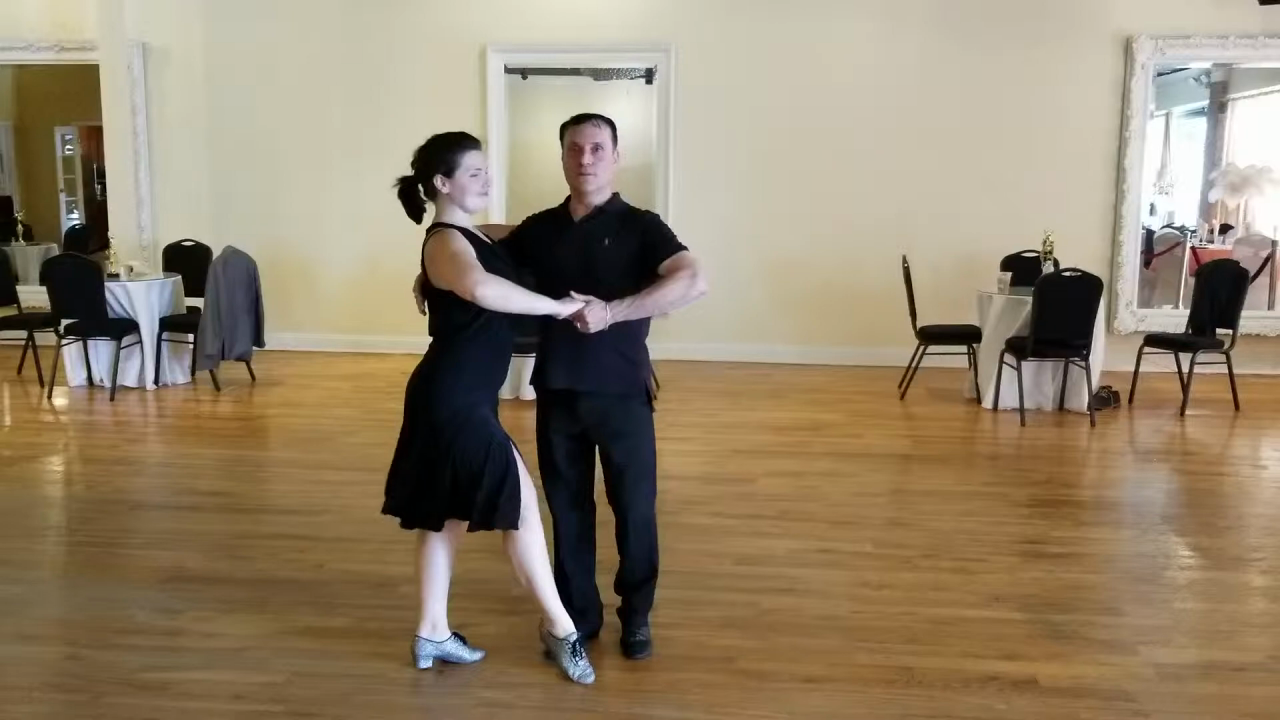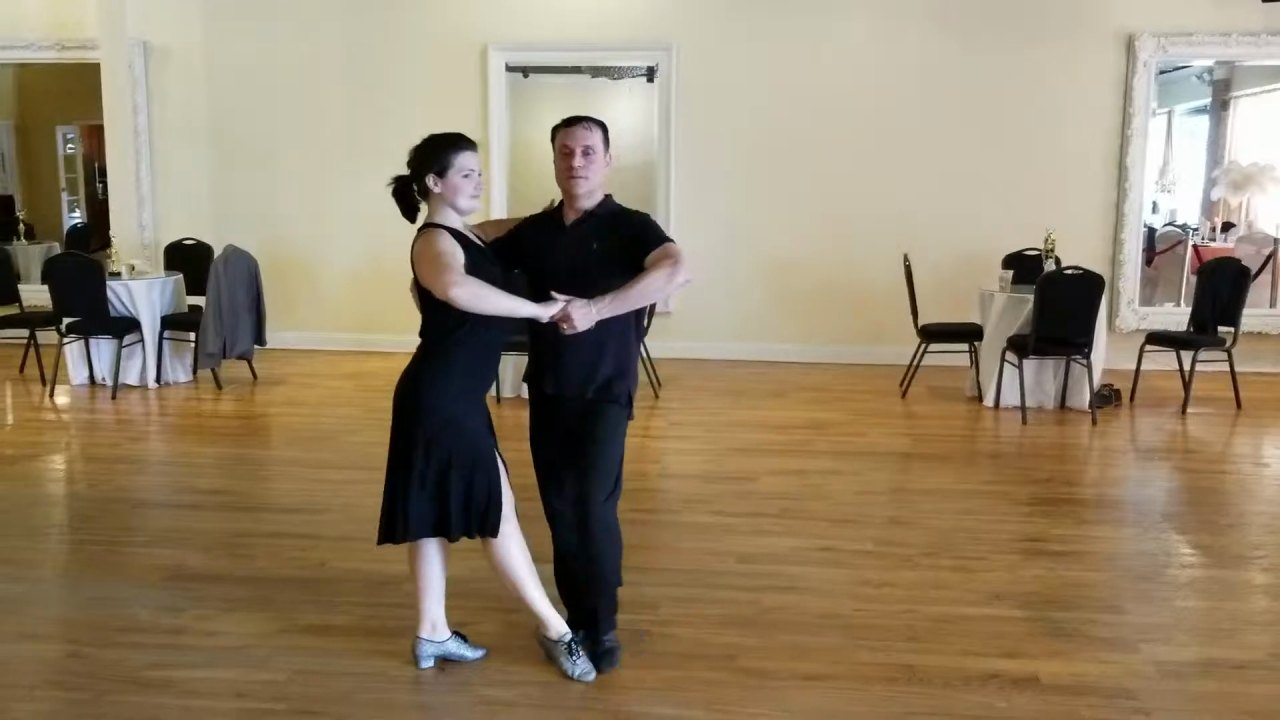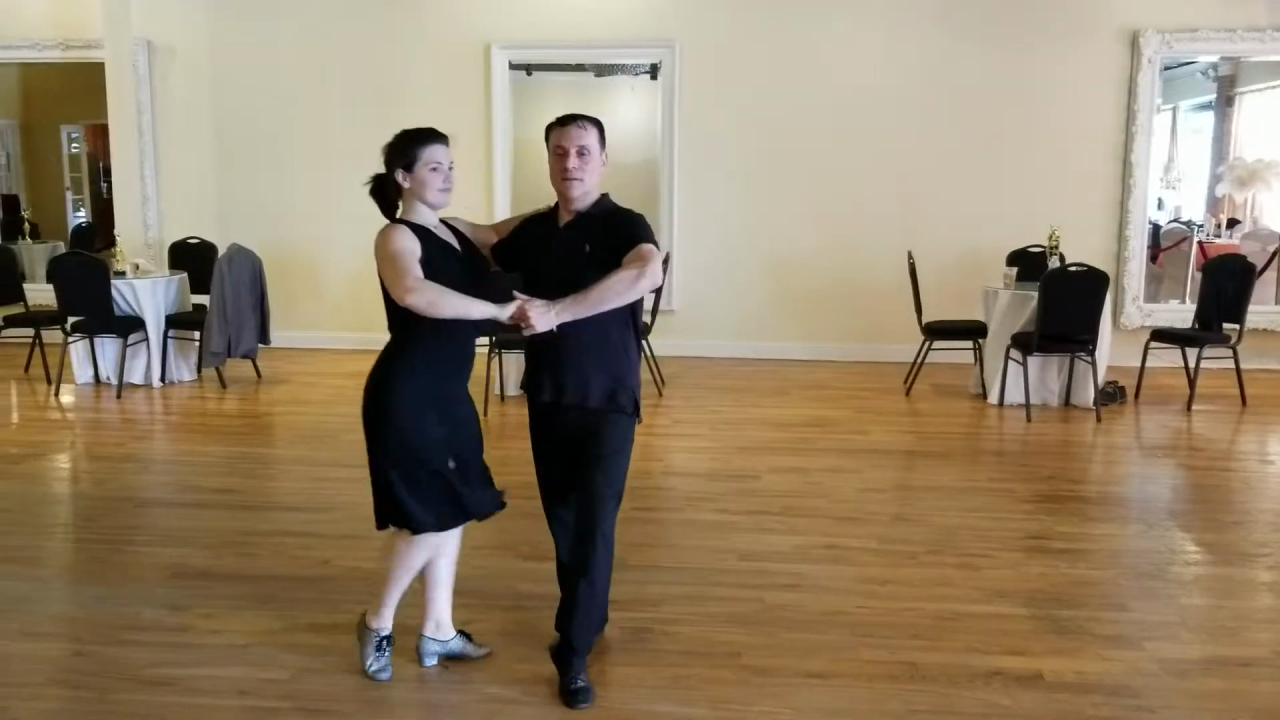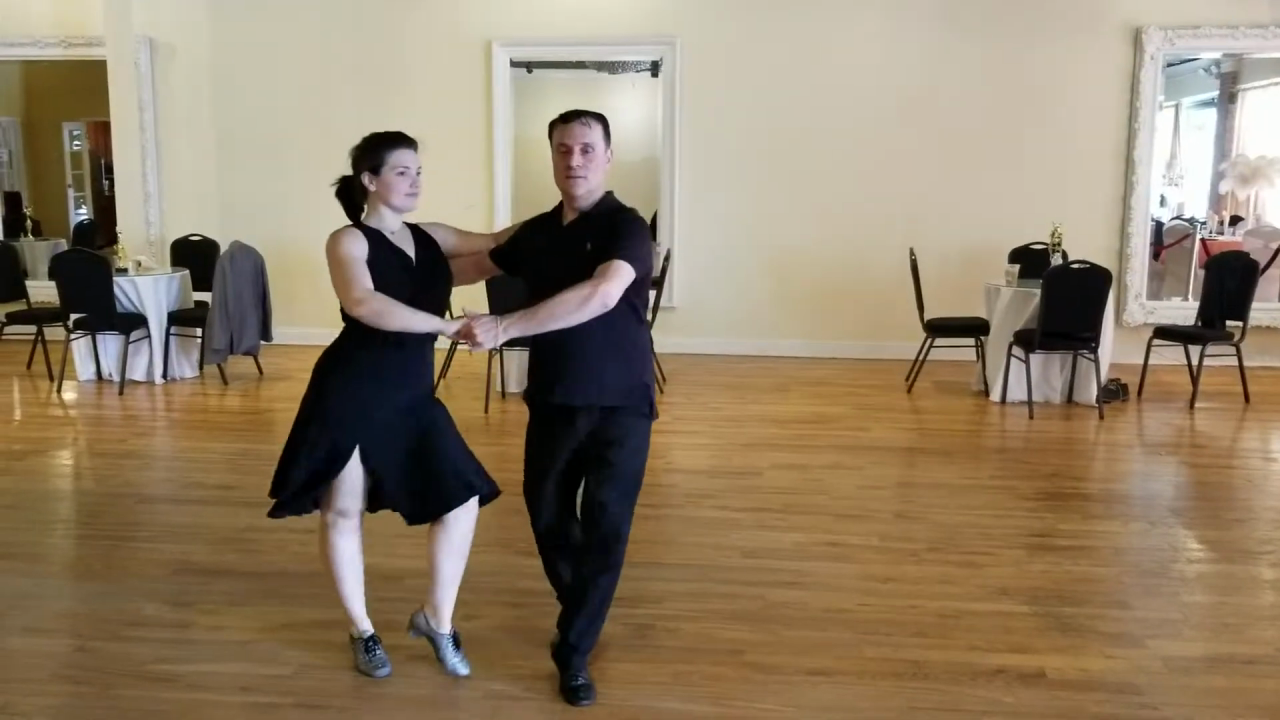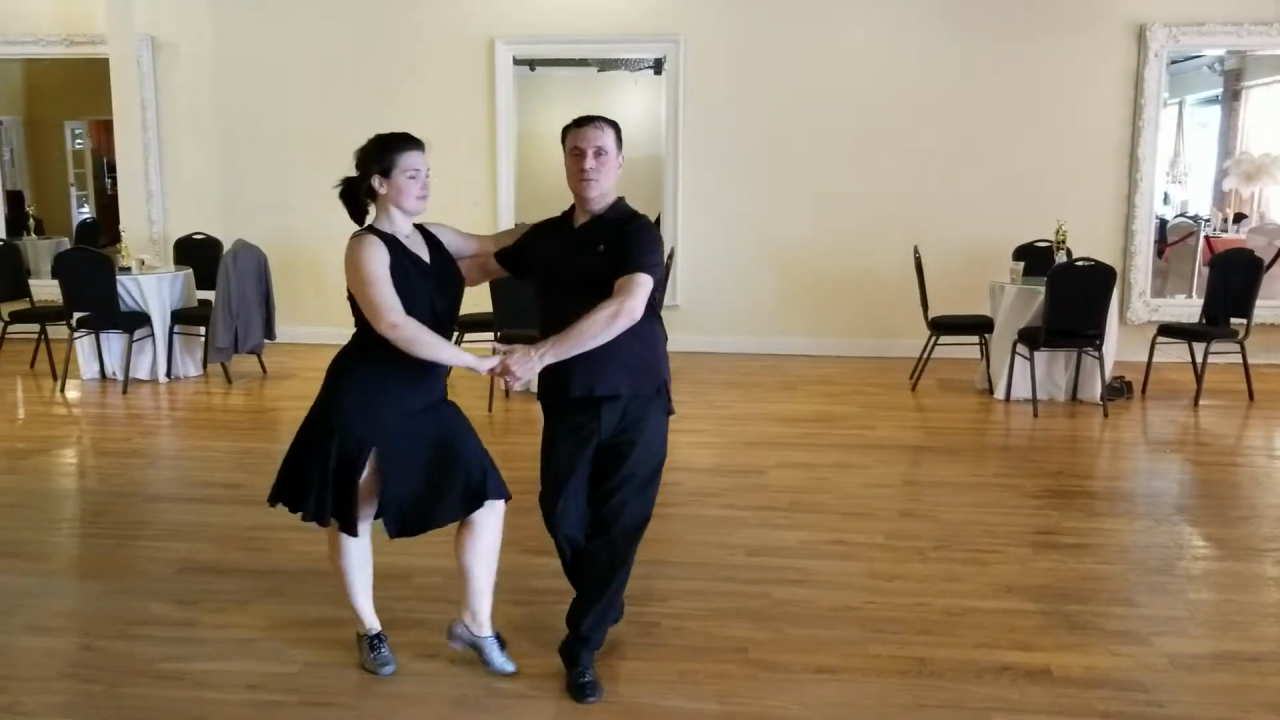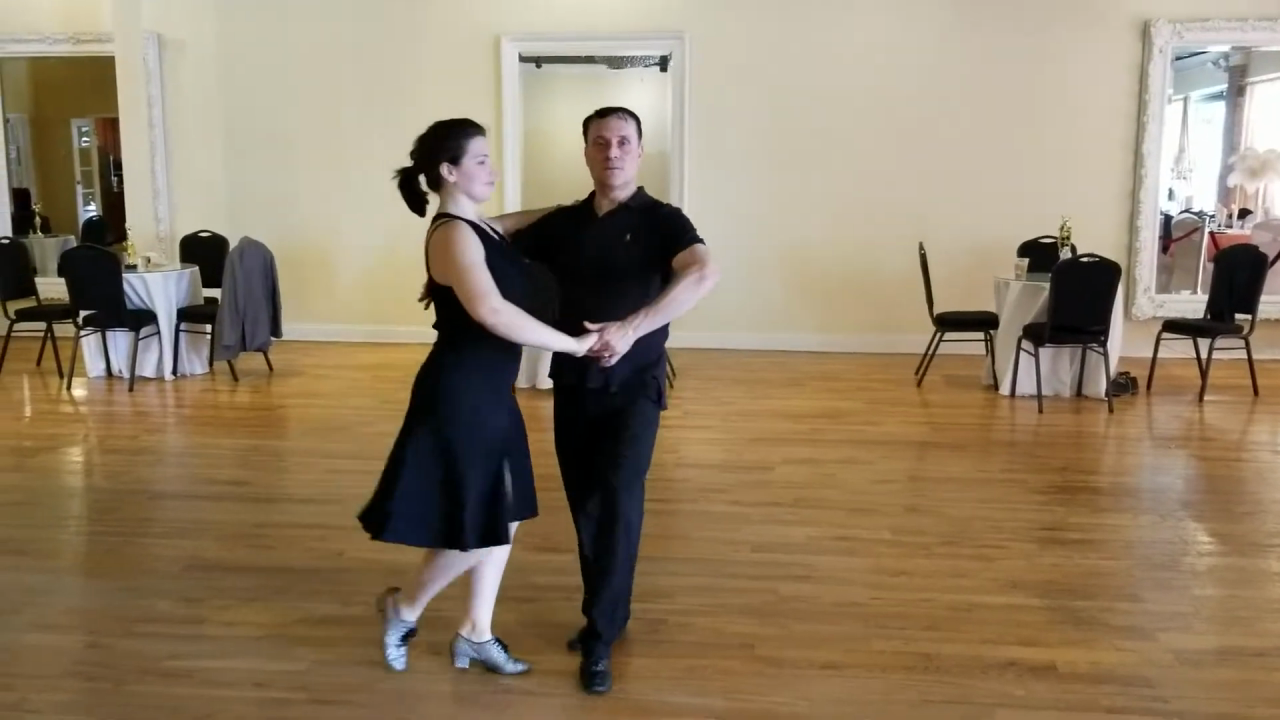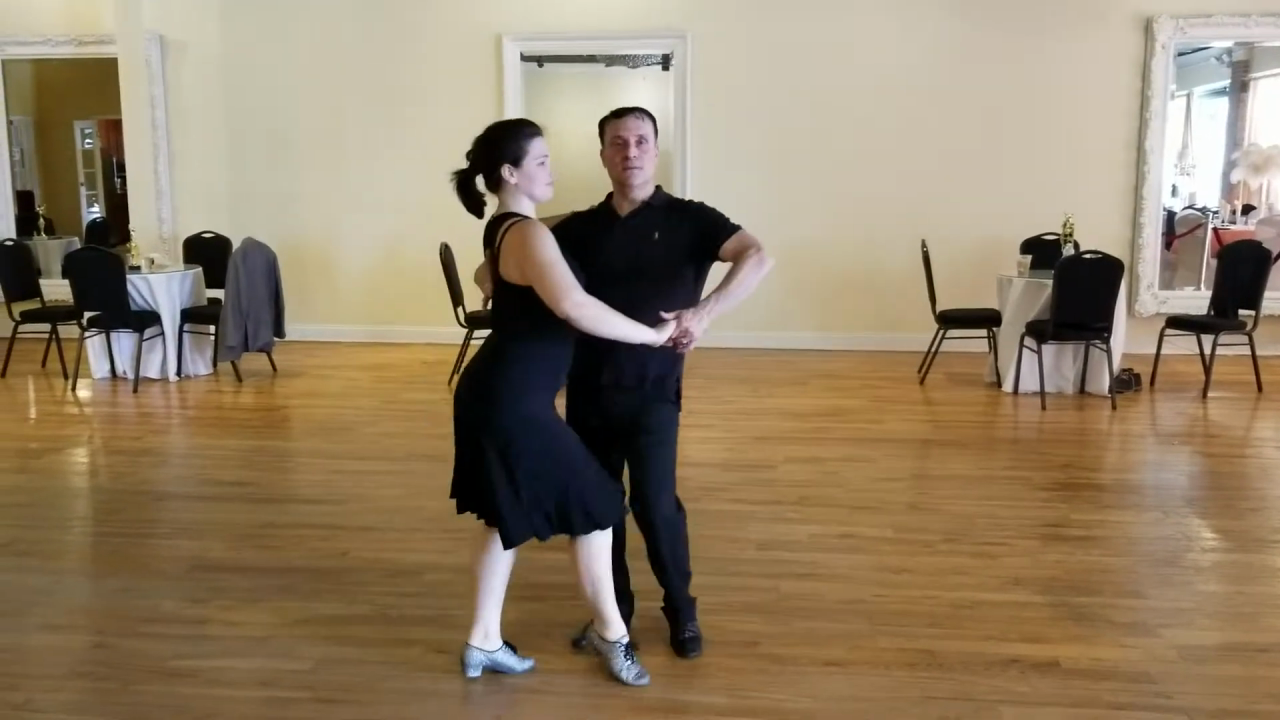
dt=0.4s
person 1, frame 1
left shoulder: (641, 226)
right shoulder: (540, 228)
left elbow: (694, 280)
left wrist: (616, 311)
left hip: (624, 391)
right hip: (559, 391)
left knee: (634, 509)
right knee: (567, 512)
left ankle: (635, 613)
right ankle: (578, 616)
person 1, frame 2
left shoulder: (630, 227)
right shoulder: (534, 231)
left elbow: (676, 271)
left wrist: (596, 308)
left hip: (603, 393)
right hip: (547, 393)
left knee: (594, 505)
right knee: (560, 512)
left ankle: (605, 622)
right ankle: (579, 616)
person 1, frame 3
left shoulder: (623, 225)
right shoulder: (532, 231)
left elbow: (647, 273)
left wrist: (556, 311)
left hip: (606, 401)
right hip: (546, 398)
left knee: (593, 523)
right knee: (562, 518)
left ankle: (573, 653)
right ankle: (586, 616)
person 1, frame 4
left shoulder: (625, 226)
right shoulder: (537, 231)
left elbow: (602, 295)
right elbow: (480, 264)
left wrist: (504, 327)
left hip: (619, 405)
right hip: (552, 403)
left knee: (604, 529)
right knee: (547, 518)
left ankle: (575, 651)
right ankle: (580, 609)
person 1, frame 5
left shoulder: (636, 232)
right shoulder: (545, 236)
left elbow: (627, 308)
right elbow: (480, 265)
left wrist: (538, 355)
left hip: (637, 402)
right hip: (569, 403)
left knee: (619, 526)
right knee: (563, 518)
left ankle: (582, 646)
right ankle: (602, 607)
person 1, frame 6
left shoulder: (662, 221)
right shoulder: (563, 222)
left elbow: (702, 275)
left wrist: (630, 328)
left hip: (632, 386)
right hip: (573, 385)
left knee: (618, 501)
right knee: (586, 505)
left ankle: (599, 636)
right ankle: (606, 612)
person 1, frame 7
left shoulder: (687, 219)
right shoulder: (579, 228)
left elbow: (758, 258)
left wrist: (703, 313)
right wrist: (495, 274)
left hip: (649, 385)
right hip: (587, 385)
left knee: (655, 500)
left ankle: (680, 608)
right ankle: (611, 607)
person 2, frame 1
left shoulder: (468, 236)
right shoulder: (445, 242)
right elbow: (480, 289)
right wrist: (557, 306)
left hip: (461, 396)
right hip: (452, 398)
left knee: (449, 513)
right knee: (520, 503)
left ankle: (431, 633)
right ankle: (560, 628)
person 2, frame 2
left shoulder: (462, 236)
right shoulder: (434, 242)
right elbow: (457, 290)
right wrist: (539, 309)
left hip: (455, 396)
right hip: (440, 399)
left knee: (440, 517)
right knee: (494, 513)
left ankle: (432, 633)
right ankle: (556, 630)
person 2, frame 3
left shoulder: (454, 232)
right shoulder: (396, 237)
left elbow: (505, 237)
right elbow: (414, 293)
right wrist: (500, 311)
left hip: (445, 392)
right hip: (405, 395)
left knee: (443, 514)
right knee: (434, 515)
left ankle: (439, 631)
right ankle: (378, 623)
person 2, frame 4
left shoulder: (428, 238)
right shoulder: (348, 241)
left elbow: (494, 245)
right elbow: (363, 304)
right wrist: (446, 325)
left hip: (410, 397)
right hip: (348, 396)
left knee: (462, 498)
right knee: (343, 512)
left ankle: (436, 618)
right ankle: (362, 630)
person 2, frame 5
left shoulder: (433, 238)
right shoulder: (367, 247)
left elbow: (491, 245)
right elbow: (394, 326)
right wrist: (477, 362)
left hip: (426, 402)
right hip: (363, 401)
left knee: (487, 498)
right knee: (353, 517)
left ankle: (476, 622)
right ankle: (369, 629)
person 2, frame 6
left shoulder: (478, 227)
right shoulder: (452, 235)
left elbow: (516, 225)
right elbow: (492, 312)
right wrist: (573, 344)
left hip: (488, 394)
right hip: (457, 398)
left knee: (501, 519)
right knee: (475, 532)
left ankle: (475, 633)
right ankle: (403, 608)
person 2, frame 7
left shoulder: (506, 227)
right shoulder: (527, 234)
right elbow: (573, 306)
right wrist: (652, 335)
left hip: (499, 393)
right hip: (513, 401)
left knee: (511, 520)
right knee: (594, 511)
left ankle: (483, 643)
right ankle: (611, 633)
